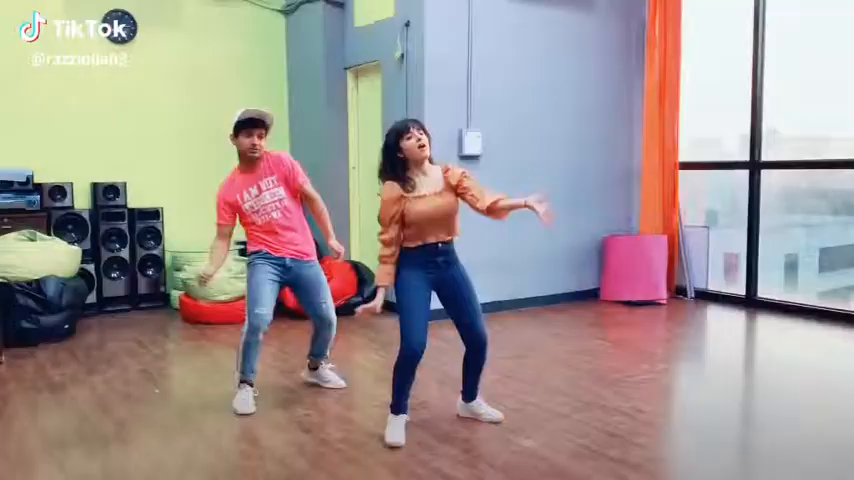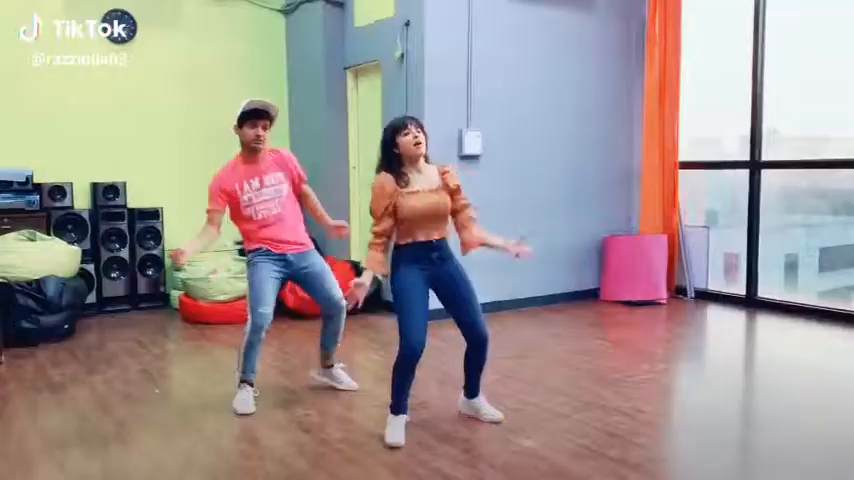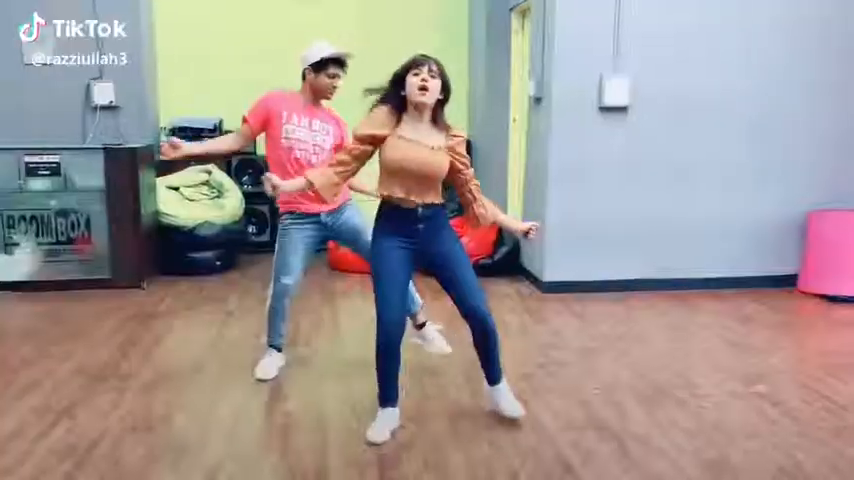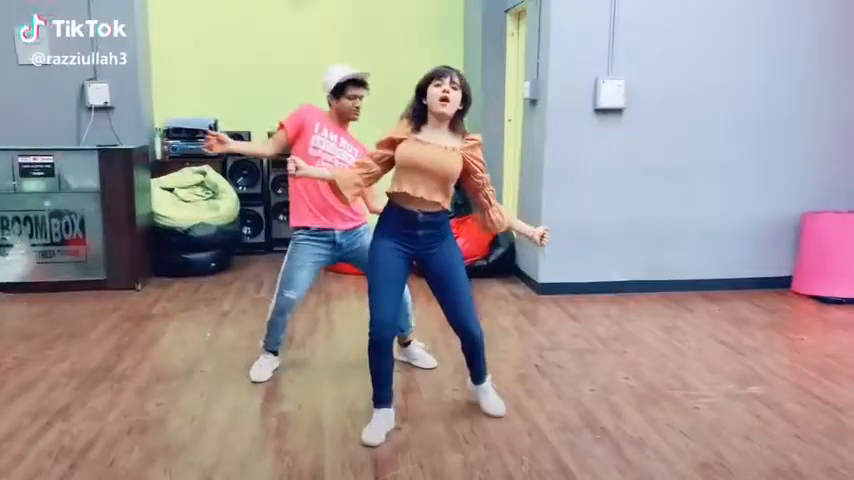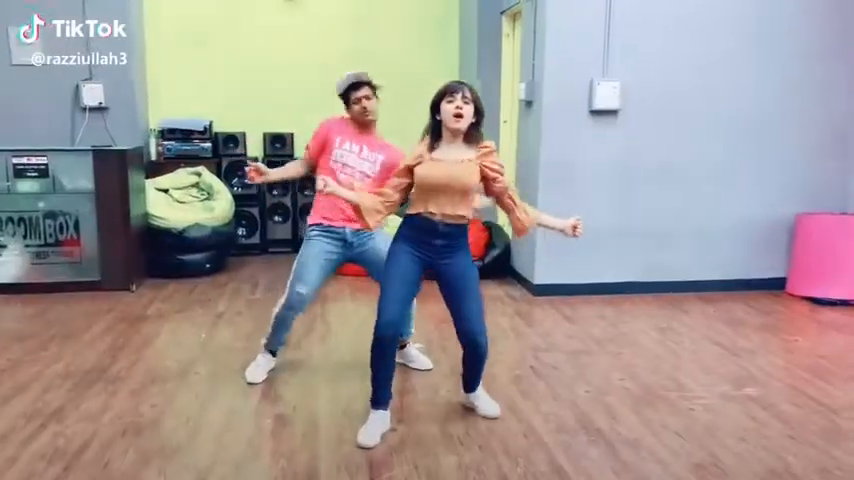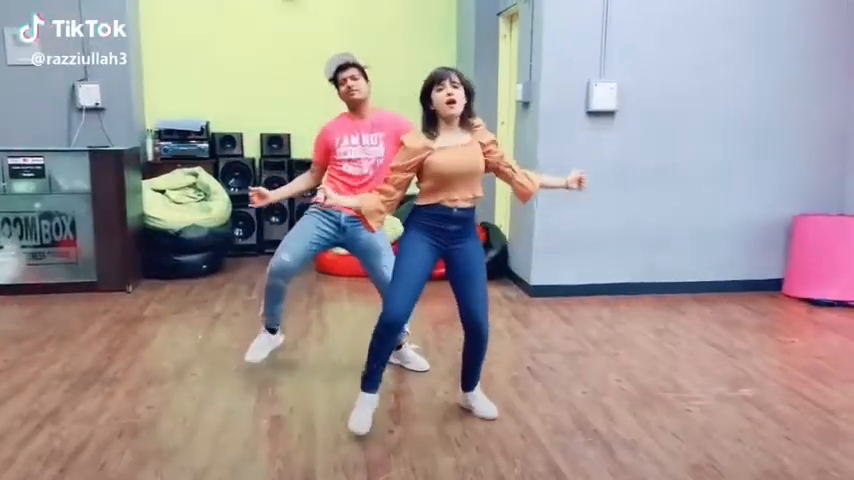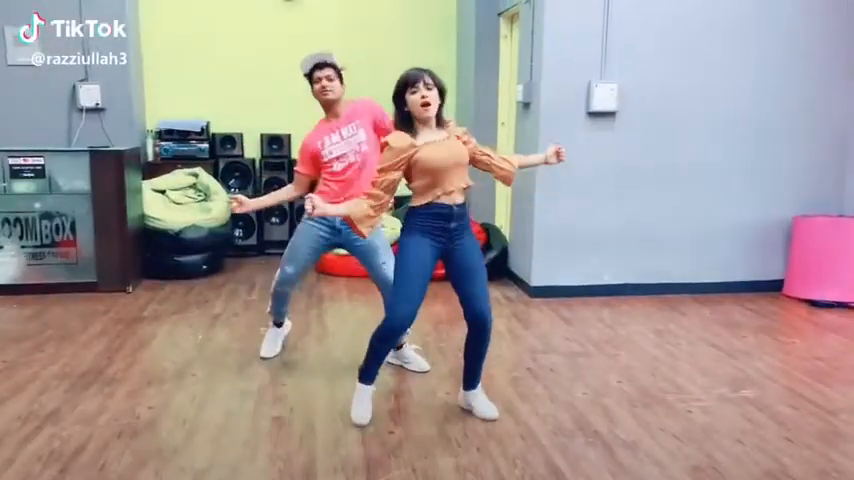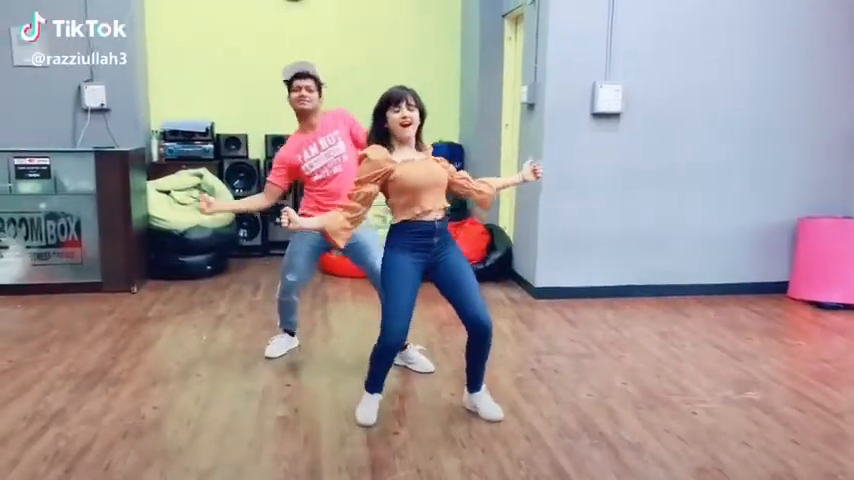
dt=0.2s
person 1, frame 1
left shoulder: (452, 176)
right shoulder: (394, 190)
left elbow: (483, 202)
right elbow: (389, 244)
left wrist: (525, 202)
right wrist: (381, 294)
left hip: (448, 262)
right hip: (413, 267)
left knee: (477, 338)
right knee: (413, 345)
left ankle: (469, 401)
right ankle: (397, 415)
person 1, frame 2
left shoulder: (446, 176)
right shoulder: (388, 183)
left elbow: (466, 223)
right elbow: (381, 236)
left wrist: (505, 244)
right wrist: (369, 275)
left hip: (444, 259)
right hip: (409, 263)
left knee: (477, 334)
right knee: (413, 343)
left ankle: (471, 399)
right ankle: (397, 416)
person 1, frame 3
left shoulder: (452, 140)
right shoulder: (383, 123)
left elbow: (469, 192)
right elbow: (343, 165)
left wrist: (514, 224)
right wrist: (295, 184)
left hip: (436, 229)
right hip: (392, 230)
left knee: (480, 315)
right knee: (390, 327)
left ankle: (498, 386)
right ankle: (388, 409)
person 1, frame 4
left shoulder: (468, 146)
right shoulder: (404, 133)
left elbow: (484, 198)
right elbow: (366, 170)
left wrist: (526, 230)
right wrist: (311, 171)
left hip: (438, 236)
right hip: (393, 233)
left knee: (469, 327)
right knee: (383, 329)
left ankle: (481, 386)
right ankle: (383, 411)
person 1, frame 5
left shoulder: (483, 155)
right shoulder: (420, 153)
left elbow: (509, 200)
right elbow: (387, 197)
left wrist: (558, 224)
right wrist: (339, 191)
left hip: (455, 247)
right hip: (411, 242)
left knee: (474, 337)
right knee: (386, 330)
left ankle: (472, 392)
right ankle: (379, 413)
person 1, frame 6
left shoulder: (479, 135)
right shoulder: (417, 143)
left elbow: (510, 172)
right elbow: (389, 192)
left wrist: (563, 182)
right wrist: (340, 200)
left hip: (465, 232)
right hip: (424, 229)
left knee: (477, 322)
right knee: (393, 315)
left ankle: (470, 392)
right ankle: (367, 396)
person 1, frame 7
left shoulder: (453, 133)
right shoulder: (400, 143)
left elbow: (490, 160)
right elbow: (378, 196)
left wrist: (542, 158)
right wrist: (328, 209)
left hip: (461, 228)
right hip: (423, 230)
left knee: (480, 318)
right knee: (398, 319)
left ankle: (471, 392)
right ankle: (365, 386)
person 1, frame 8
left shoulder: (428, 155)
right shoulder: (378, 158)
left elbow: (466, 185)
right elbow: (353, 209)
left wrist: (519, 178)
right wrist: (305, 222)
left hip: (443, 243)
right hip: (405, 247)
left knee: (480, 323)
right knee: (393, 335)
left ankle: (475, 393)
right ankle: (371, 394)
person 2, frame 1
left shoulder: (282, 163)
right shoulder: (229, 189)
left elbow: (312, 199)
right elbow: (223, 238)
left wrist: (330, 237)
right wrist: (211, 268)
left hip: (303, 257)
right hip: (265, 259)
left knee: (326, 318)
right knee: (258, 320)
left ankle: (315, 367)
right ankle: (246, 385)
person 2, frame 2
left shoulder: (283, 159)
right shoulder: (225, 178)
left elbow: (306, 195)
right elbow: (213, 226)
left wrist: (328, 222)
right wrist: (191, 249)
left hip: (302, 250)
right hip: (264, 256)
left knee: (336, 306)
right knee: (260, 319)
left ankle: (327, 367)
right ankle: (245, 385)
person 2, frame 3
left shoulder: (335, 124)
right shoulder: (274, 104)
right elbow: (240, 140)
right wrist: (190, 148)
left hip: (341, 211)
right hip: (298, 217)
right knee: (283, 286)
left ankle: (420, 324)
right ankle: (274, 350)
person 2, frame 4
left shoulder: (358, 150)
right shoulder: (307, 117)
left elbow: (371, 199)
right elbow: (274, 147)
right wrist: (232, 146)
left hip: (356, 232)
right hip: (311, 234)
right knee: (286, 300)
left ankle: (406, 343)
right ankle: (270, 354)
person 2, frame 5
left shoulder: (390, 152)
right shoulder: (330, 129)
right elbow: (305, 165)
right wrist: (271, 175)
left hip: (369, 233)
right hip: (325, 231)
right knee: (297, 297)
left ankle: (403, 347)
right ankle: (268, 353)
person 2, frame 6
left shoulder: (394, 123)
right shoulder: (330, 131)
right elbow: (312, 176)
right wrist: (272, 195)
left hip: (365, 221)
right hip: (324, 214)
left knee: (392, 284)
right knee: (280, 267)
left ankle: (398, 347)
right ankle: (270, 330)
person 2, frame 7
left shoulder: (367, 110)
right shoulder: (312, 141)
right elbow: (296, 188)
right wrist: (254, 203)
right hip: (320, 219)
left knee: (392, 283)
right knee: (286, 277)
left ankle: (398, 347)
right ankle: (278, 325)
person 2, frame 8
left shoulder: (342, 120)
right shoulder: (288, 153)
right elbow: (268, 197)
right wrist: (224, 206)
right knee: (290, 284)
left ankle: (403, 347)
right ankle: (287, 333)
